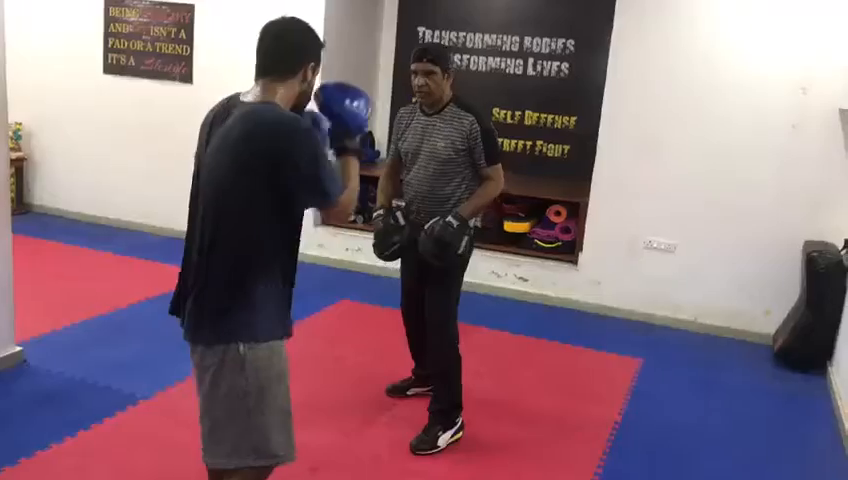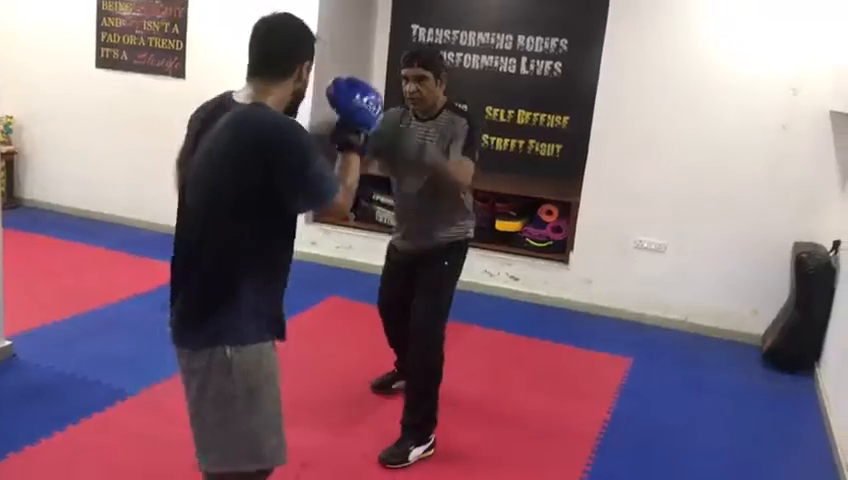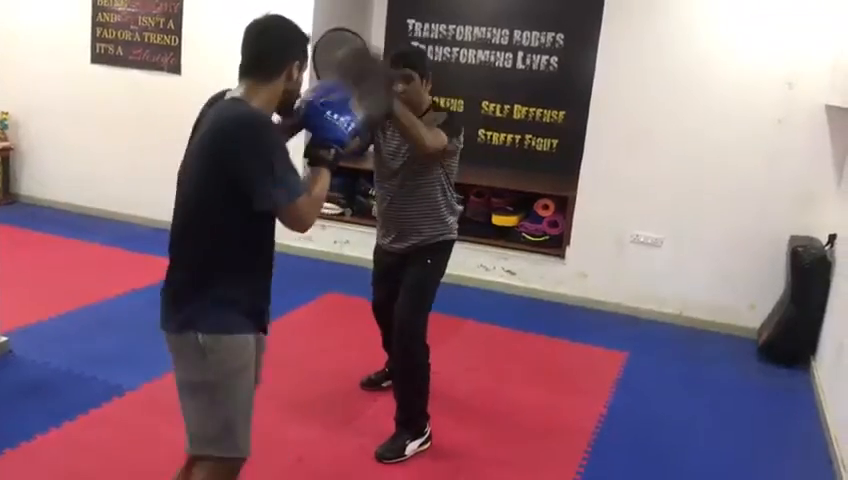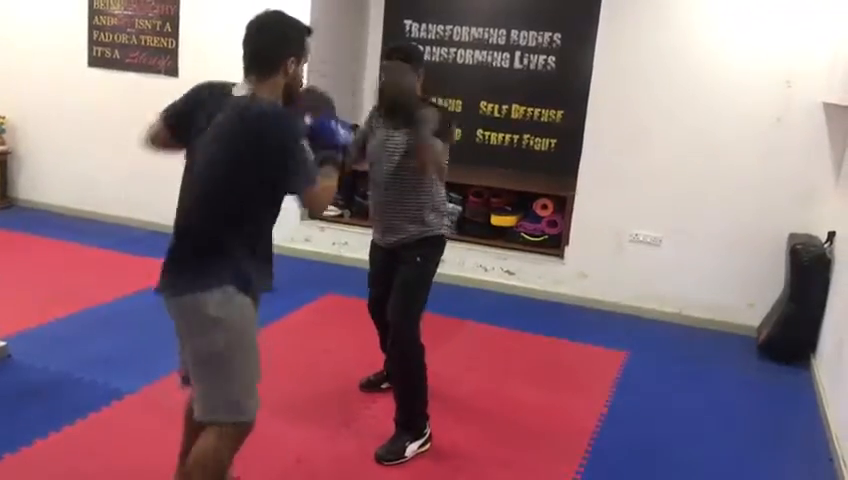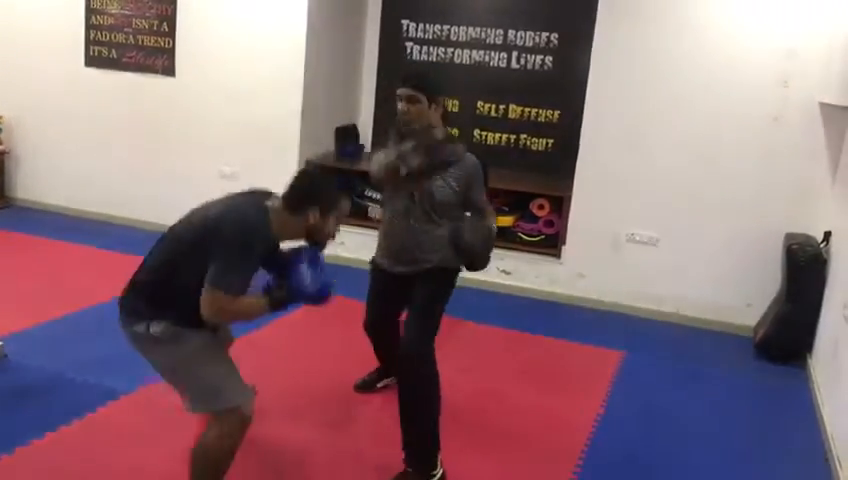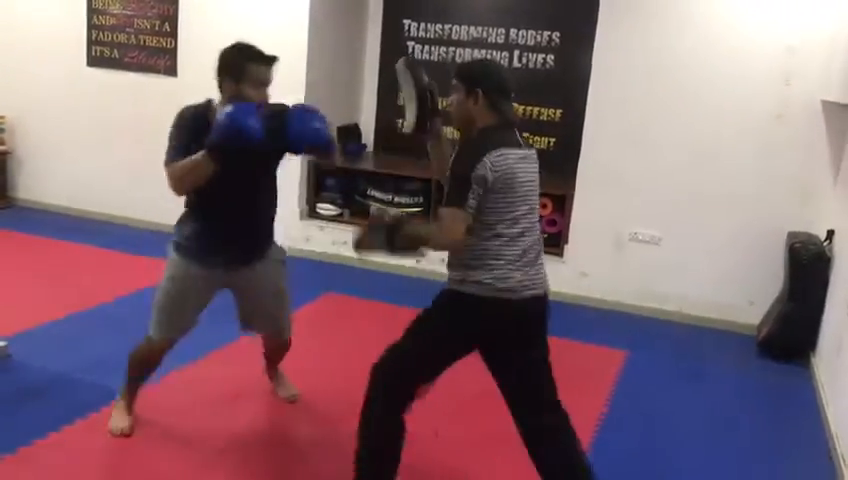
dt=0.5s
person 1, frame 1
left shoulder: (223, 113)
right shoulder: (290, 131)
right elbow: (341, 208)
right wrist: (348, 150)
left hip: (207, 304)
right hip: (243, 318)
left knee: (224, 432)
person 1, frame 2
left shoulder: (213, 112)
right shoulder: (280, 135)
right elbow: (337, 205)
right wrist: (353, 144)
left hip: (202, 306)
right hip: (231, 320)
left knee: (224, 437)
person 1, frame 3
left shoulder: (222, 108)
right shoulder: (251, 129)
right elbow: (301, 215)
right wrist: (323, 158)
left hip: (214, 300)
right hip: (211, 313)
person 1, frame 4
left shoulder: (209, 99)
right shoulder: (270, 121)
left elbow: (157, 136)
right elbow: (319, 197)
right wrist: (330, 158)
left hip: (197, 275)
right hip: (216, 286)
left knee: (207, 392)
right knee: (232, 419)
person 1, frame 5
left shoulder: (265, 207)
right shoulder: (247, 230)
right elbow: (216, 311)
left wrist: (288, 269)
right wrist: (278, 297)
left hip: (178, 299)
right hip: (156, 317)
left knee: (220, 343)
right knee: (234, 412)
person 1, frame 6
left shoulder: (274, 118)
right shoulder: (193, 120)
right elbow: (179, 182)
right wrist: (220, 147)
left hip: (256, 253)
right hip: (197, 252)
left knee: (279, 336)
right knee: (159, 340)
left ankle: (273, 371)
right ankle: (126, 400)
person 2, frame 1
left shoulder: (471, 123)
right shoulder: (404, 117)
left elbow: (494, 181)
right elbow: (392, 170)
left wrist: (457, 218)
right wrist: (382, 209)
left hip: (449, 236)
right hip: (413, 232)
left knee: (441, 319)
right knee: (412, 310)
left ankle: (448, 418)
right ankle: (425, 375)
person 2, frame 2
left shoulder: (461, 125)
right shoulder: (394, 119)
left elbow: (462, 178)
right elbow: (367, 150)
left wrist: (427, 157)
left hip: (445, 243)
right hip: (404, 239)
left knee: (426, 329)
right knee: (391, 308)
left ankle: (419, 433)
right ankle: (405, 371)
person 2, frame 3
left shoulder: (445, 123)
right shoulder: (380, 117)
left elbow: (427, 145)
left wrist: (392, 106)
left hip: (431, 241)
right hip: (389, 237)
left knee: (409, 323)
right knee: (383, 308)
left ankle: (415, 427)
right ankle: (396, 368)
person 2, frame 4
left shoulder: (432, 117)
right shoulder: (378, 114)
left elbow: (430, 167)
right elbow: (355, 153)
left wrist: (409, 114)
left hip: (422, 238)
right hip: (384, 236)
left knee: (403, 323)
right knee: (380, 308)
left ankle: (415, 429)
right ankle: (396, 369)
person 2, frame 5
left shoulder: (464, 162)
right shoulder: (398, 140)
left elbow: (482, 212)
right elbow: (378, 170)
right wrist: (409, 162)
left hip: (435, 270)
right hip: (389, 262)
left knee: (416, 352)
right knee: (377, 324)
right ankle: (390, 369)
person 2, frame 6
left shoulder: (476, 152)
right shoulder: (521, 150)
left elbow: (448, 235)
left wrist: (397, 228)
right wrist: (432, 128)
left hip: (478, 298)
right hip: (528, 299)
left knee: (389, 383)
right knee: (540, 408)
